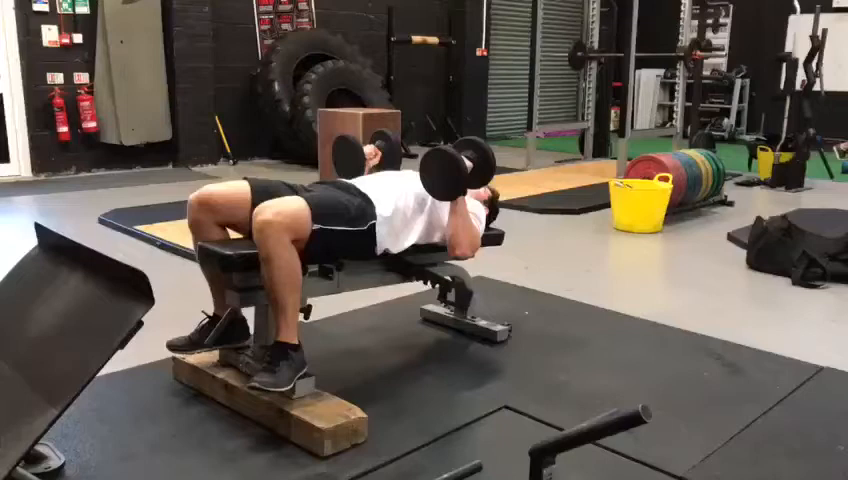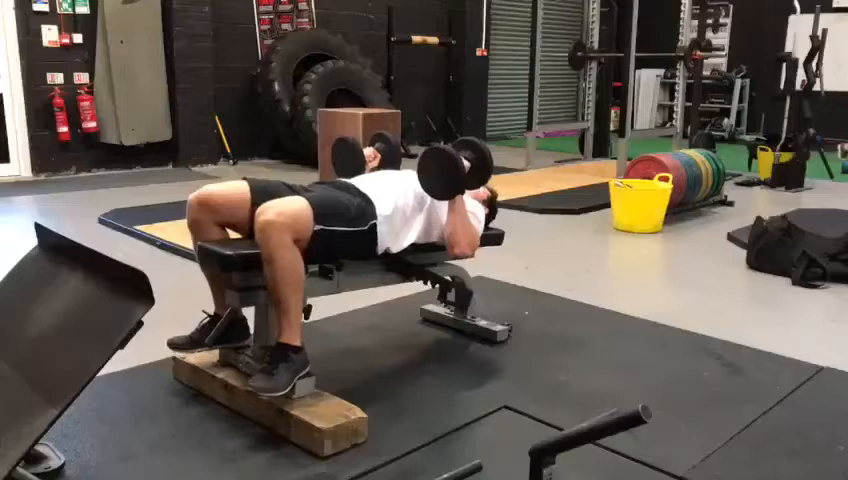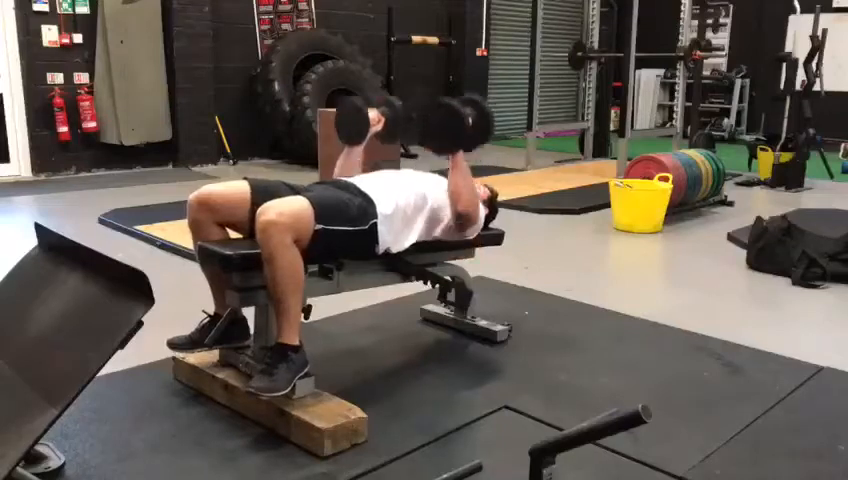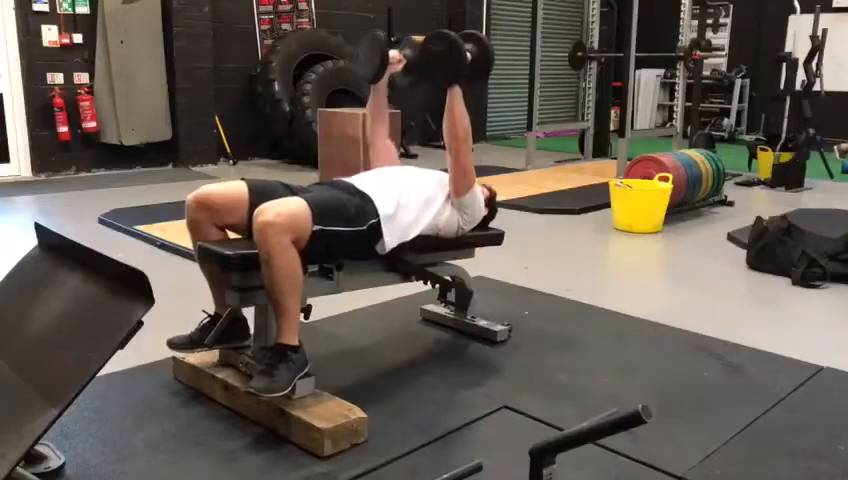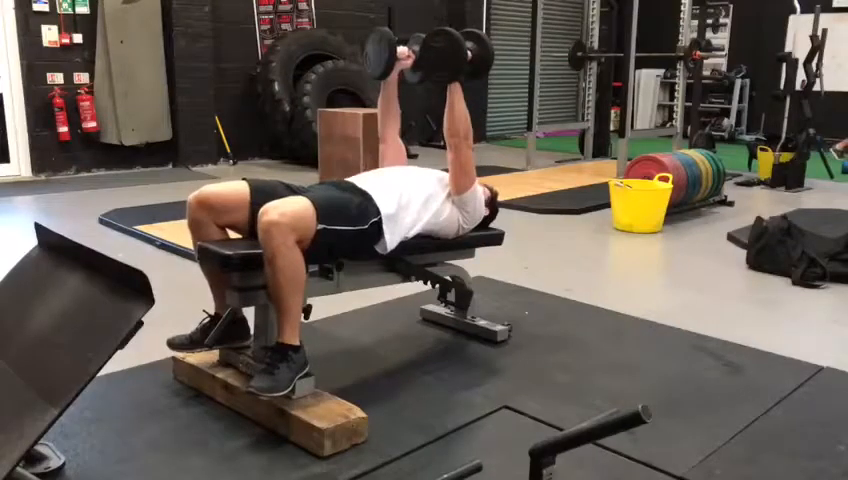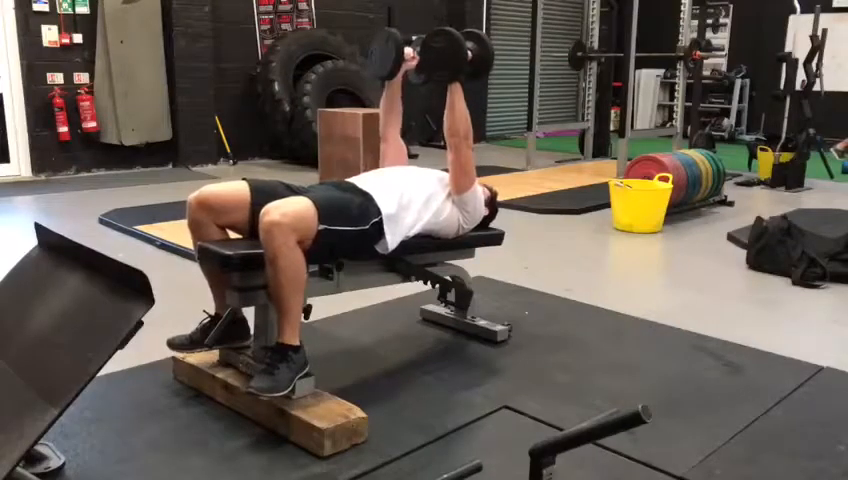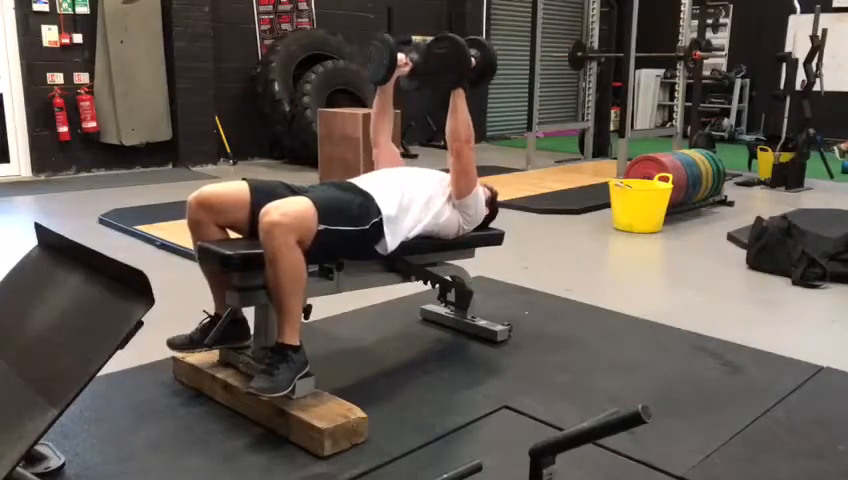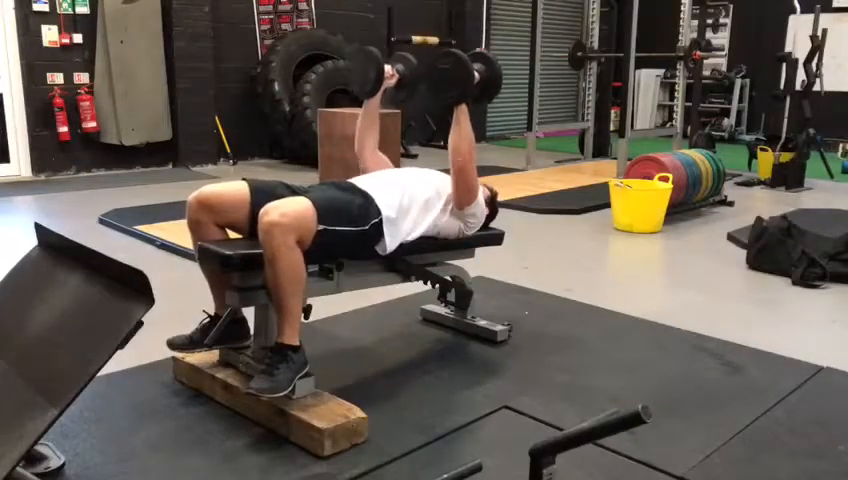
dt=0.3s
person 1, frame 1
left shoulder: (469, 210)
right shoulder: (423, 188)
left elbow: (462, 249)
right wrist: (363, 166)
left hip: (366, 217)
left knee: (271, 220)
right knee: (203, 203)
left ankle: (288, 351)
right ankle: (227, 322)
person 1, frame 2
left shoulder: (468, 209)
right shoulder: (426, 188)
left elbow: (462, 248)
left wrist: (457, 189)
right wrist: (362, 168)
left hip: (364, 215)
left knee: (274, 220)
right knee: (203, 203)
left ankle: (291, 351)
right ankle: (227, 321)
person 1, frame 3
left shoulder: (469, 213)
right shoulder: (419, 187)
left elbow: (464, 210)
right elbow: (342, 179)
left wrist: (457, 151)
right wrist: (360, 138)
left hip: (367, 215)
left knee: (273, 219)
right knee: (203, 201)
left ankle: (289, 350)
right ankle: (227, 321)
person 1, frame 4
left shoulder: (466, 210)
right shoulder: (421, 185)
left elbow: (460, 148)
right elbow: (378, 134)
left wrist: (454, 84)
right wrist: (381, 78)
left hip: (366, 215)
left knee: (271, 223)
right knee: (201, 204)
left ankle: (289, 352)
right ankle: (227, 321)
person 1, frame 5
left shoulder: (464, 210)
right shoulder: (418, 182)
left elbow: (460, 145)
right elbow: (388, 133)
left wrist: (453, 80)
right wrist: (392, 72)
left hip: (368, 214)
right hip: (329, 194)
left knee: (276, 222)
right knee: (203, 203)
left ankle: (290, 352)
right ankle: (227, 321)
person 1, frame 6
left shoulder: (465, 210)
right shoulder: (416, 183)
left elbow: (459, 144)
right elbow: (390, 134)
left wrist: (454, 81)
right wrist: (397, 73)
left hip: (369, 214)
left knee: (278, 222)
right knee: (203, 204)
left ankle: (290, 352)
right ankle: (228, 321)
person 1, frame 7
left shoulder: (466, 211)
right shoulder: (416, 184)
left elbow: (462, 149)
right elbow: (380, 140)
left wrist: (458, 87)
right wrist: (388, 79)
left hip: (369, 214)
left knee: (278, 223)
right knee: (203, 204)
left ankle: (290, 351)
right ankle: (228, 322)
person 1, frame 8
left shoulder: (467, 214)
right shoulder: (419, 187)
left elbow: (463, 162)
right elbow: (366, 149)
left wrist: (460, 103)
right wrist: (376, 90)
left hip: (368, 214)
left knee: (276, 222)
right knee: (202, 203)
left ankle: (289, 352)
right ankle: (228, 321)
